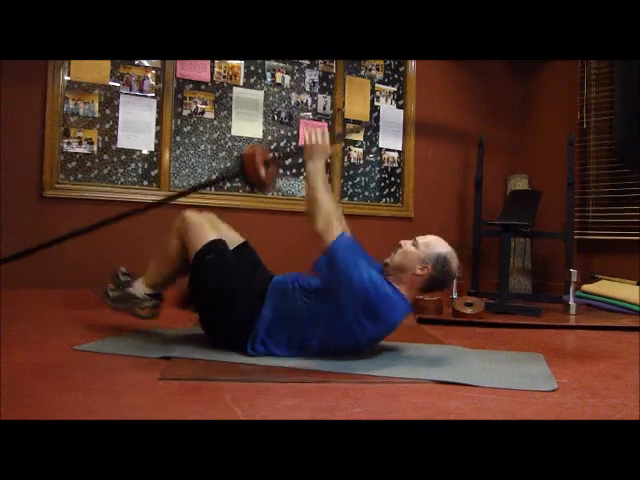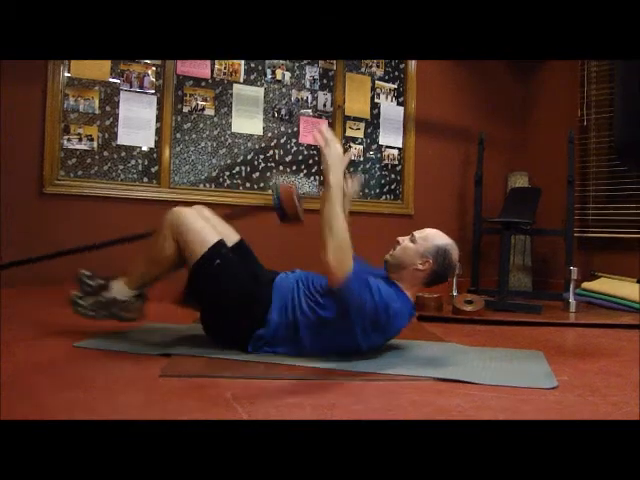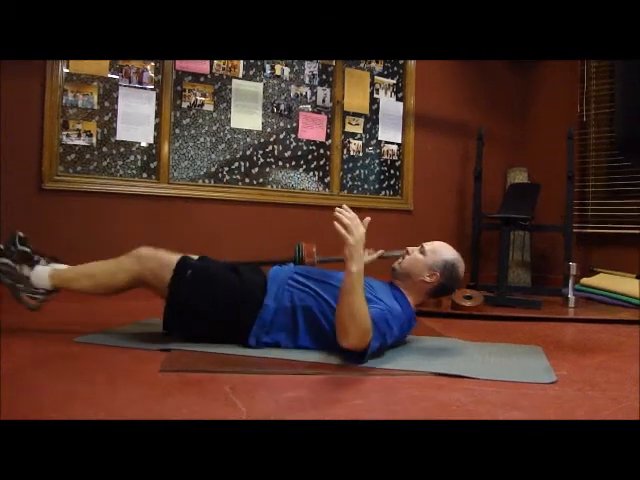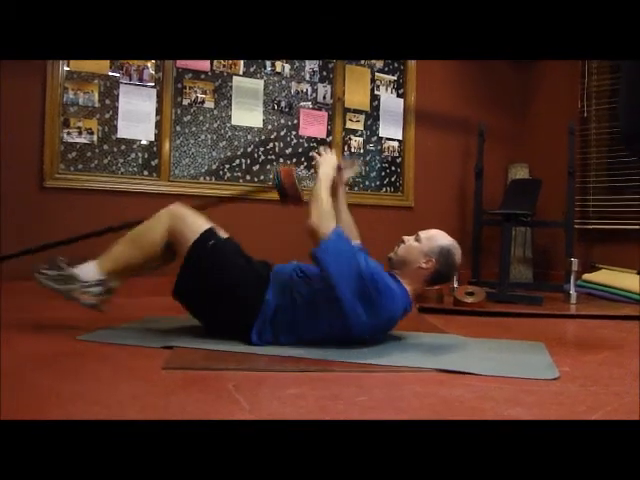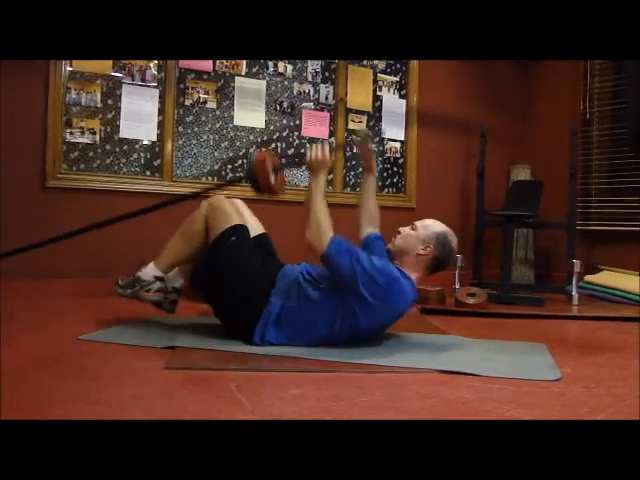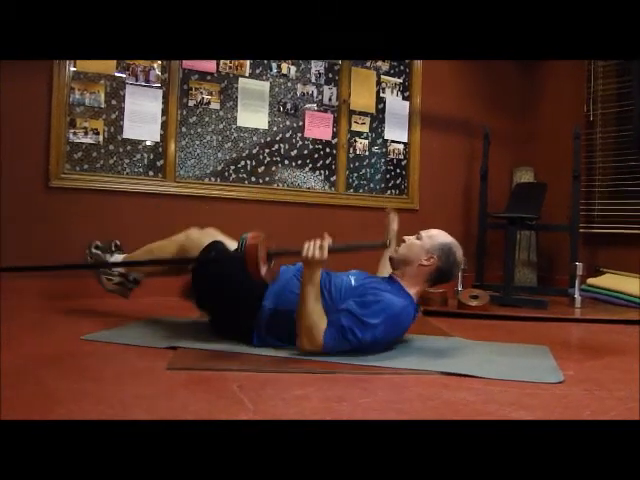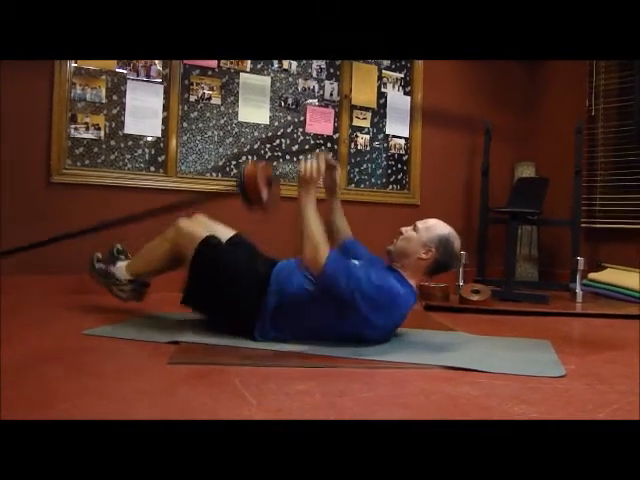
dt=0.3s
person 1, frame 1
left shoulder: (375, 298)
right shoulder: (383, 285)
left elbow: (325, 230)
right elbow: (340, 233)
left wrist: (315, 164)
right wrist: (323, 172)
left hip: (248, 323)
right hip: (265, 296)
left knee: (189, 219)
right knee: (207, 221)
left ankle: (139, 292)
right ankle: (148, 290)
person 1, frame 2
left shoulder: (384, 307)
right shoulder: (388, 287)
left elbow: (334, 265)
right elbow: (343, 263)
left wrist: (333, 174)
right wrist: (344, 201)
left hip: (251, 321)
right hip: (269, 292)
left knee: (179, 219)
right knee: (197, 213)
left ankle: (122, 295)
right ankle: (128, 290)
person 1, frame 3
left shoulder: (392, 315)
right shoulder: (391, 294)
left elbow: (352, 341)
left wrist: (355, 261)
right wrist: (356, 267)
left hip: (252, 313)
right hip: (261, 289)
left knee: (145, 261)
right knee: (154, 257)
left ankle: (41, 277)
right ankle: (50, 274)
person 1, frame 4
left shoulder: (381, 293)
right shoulder: (388, 289)
left elbow: (318, 225)
right elbow: (351, 249)
left wrist: (325, 173)
right wrist: (338, 192)
left hip: (256, 309)
right hip: (270, 287)
left knee: (177, 215)
right knee: (188, 234)
left ankle: (90, 277)
right ankle: (96, 275)
person 1, frame 5
left shoulder: (385, 283)
right shoulder: (393, 279)
left elbow: (316, 238)
right elbow: (368, 231)
left wrist: (319, 175)
right wrist: (369, 175)
left hip: (259, 312)
right hip: (271, 292)
left knee: (217, 207)
right knee: (232, 207)
left ankle: (156, 280)
right ankle: (170, 282)
person 1, frame 6
left shoulder: (387, 311)
right shoulder: (398, 299)
left elbow: (309, 341)
left wrist: (311, 274)
right wrist: (389, 247)
left hip: (257, 311)
right hip: (272, 288)
left knee: (194, 239)
right knee: (209, 243)
left ankle: (119, 267)
right ankle: (128, 271)
person 1, frame 7
left shoulder: (383, 291)
right shoulder: (391, 278)
left elbow: (315, 259)
right elbow: (345, 247)
left wrist: (307, 196)
right wrist: (332, 195)
left hip: (257, 309)
right hip: (271, 283)
left knee: (184, 229)
right knee: (201, 223)
left ankle: (122, 274)
right ankle: (133, 268)
